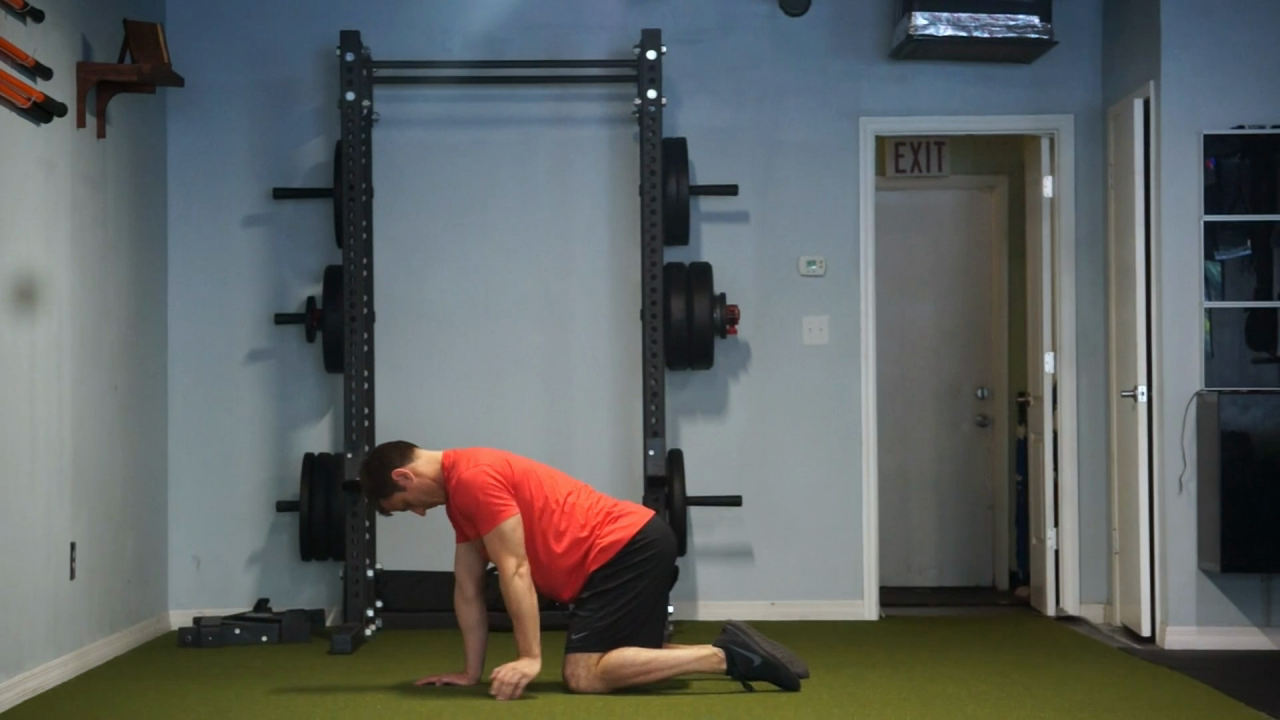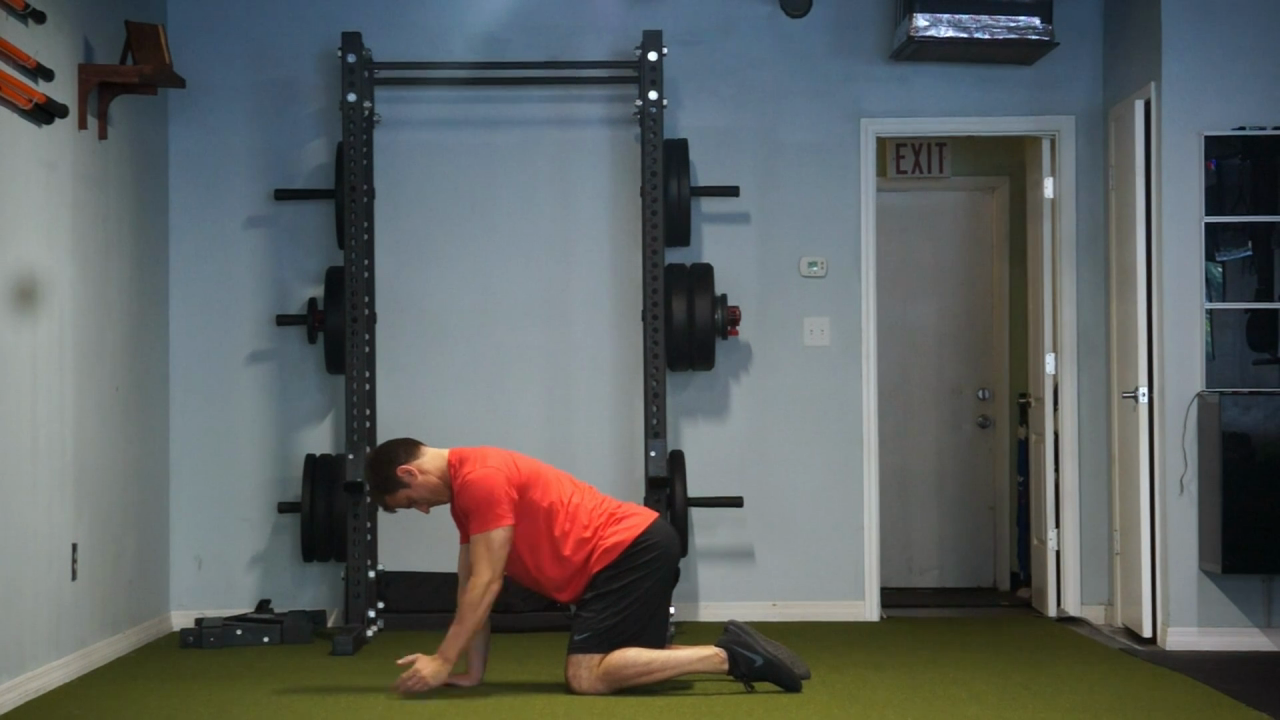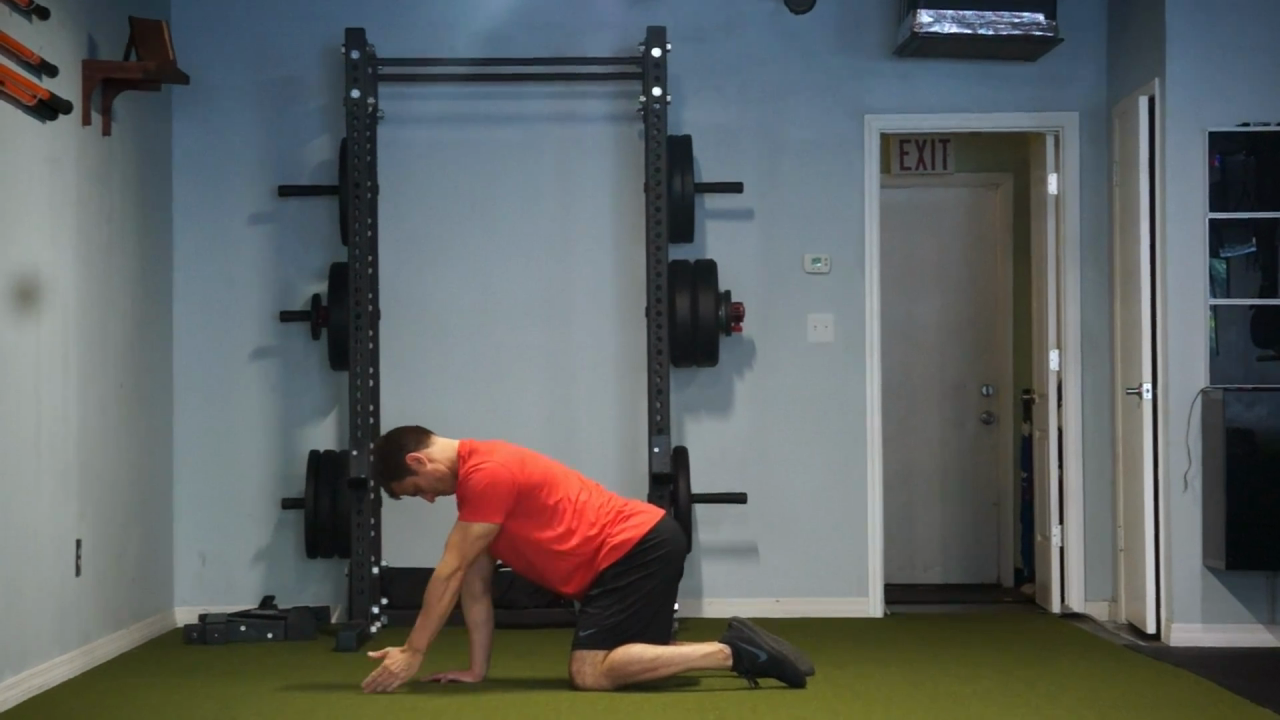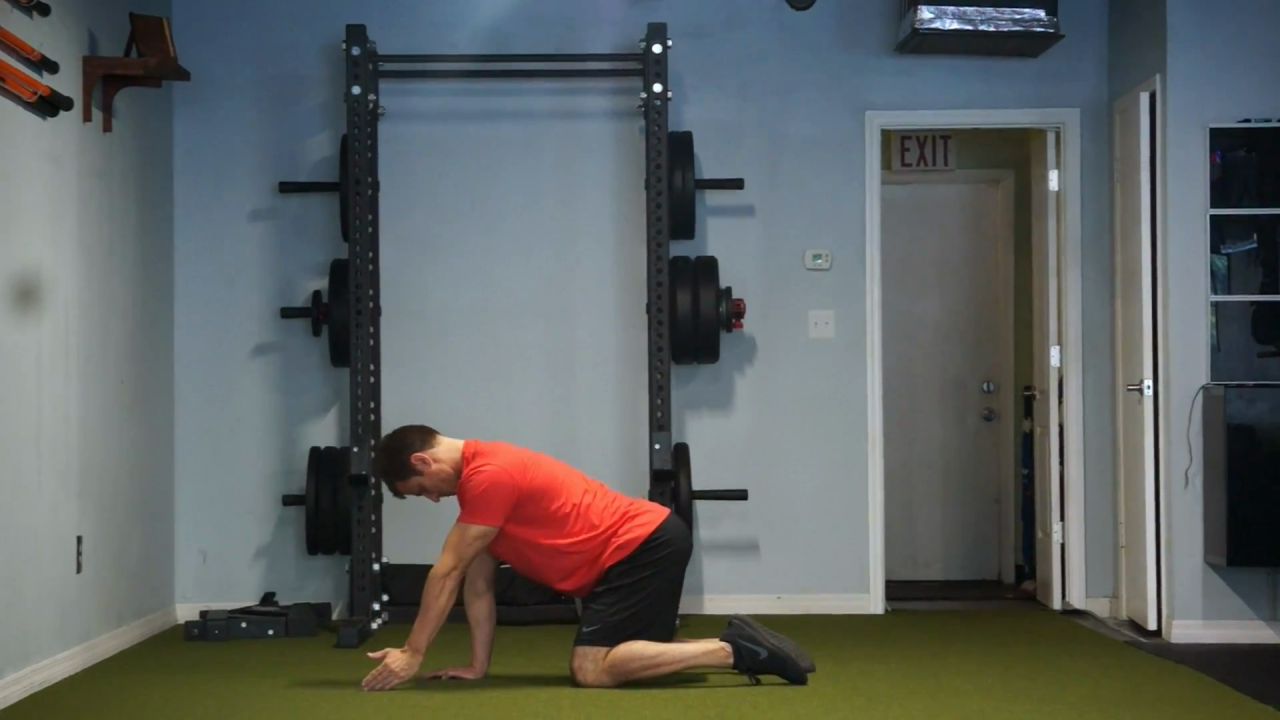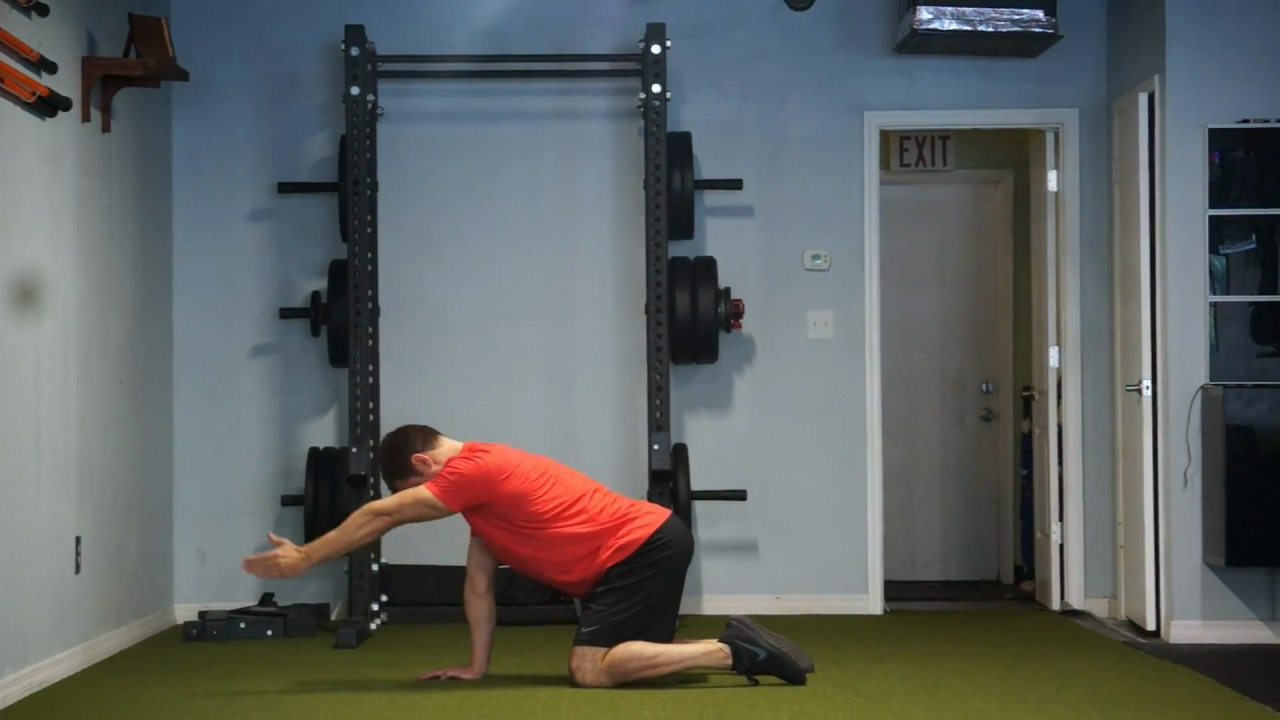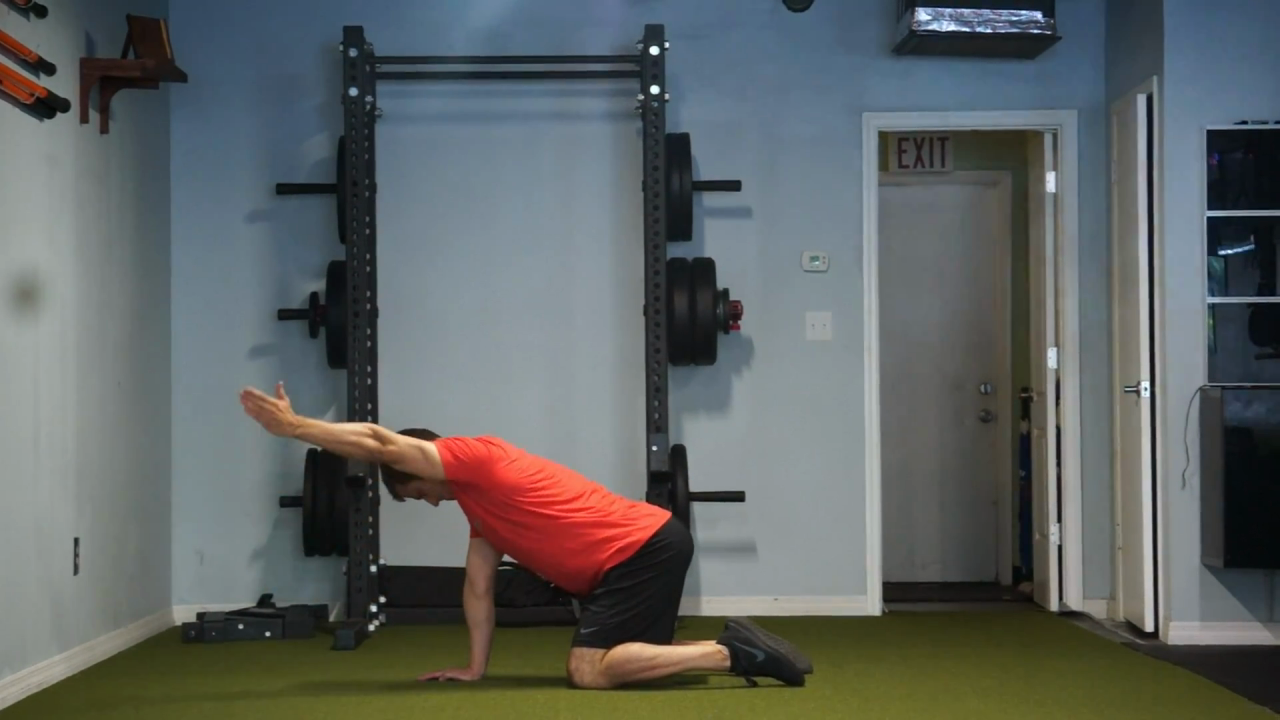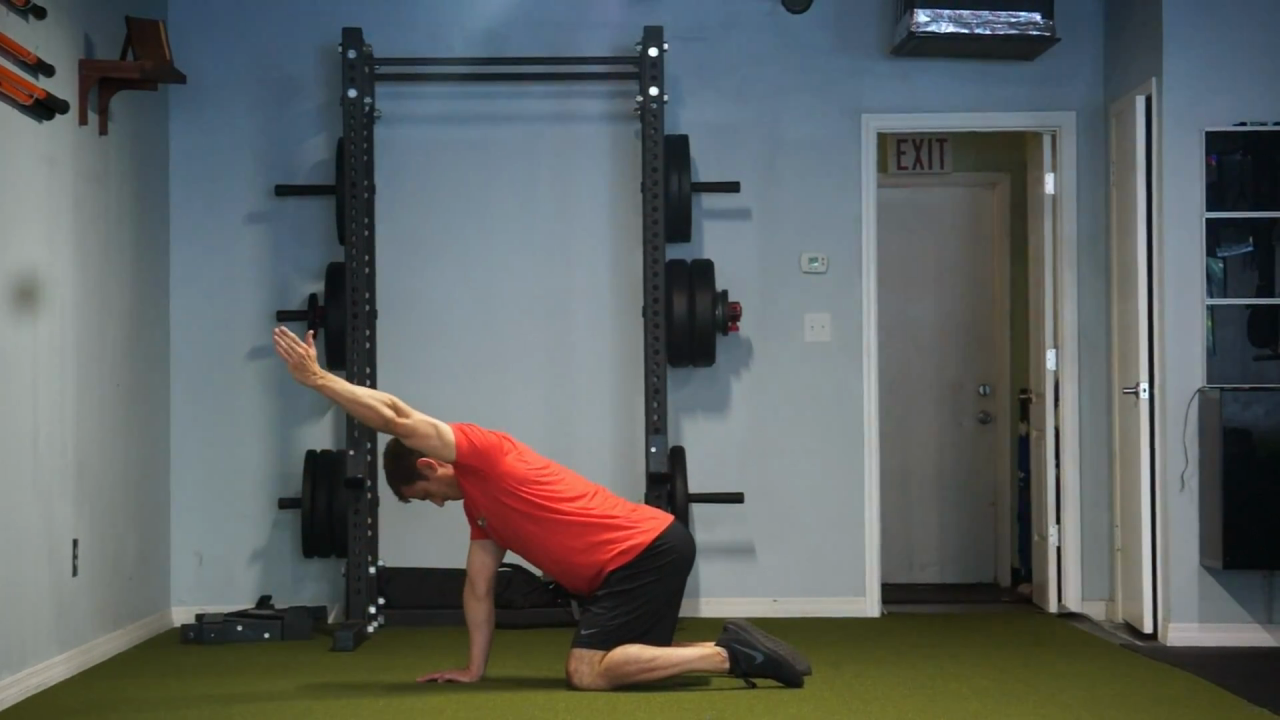
dt=0.7s
person 1, frame 1
left shoulder: (473, 479)
right shoulder: (459, 492)
left elbow: (514, 571)
right elbow: (468, 588)
left wrist: (529, 657)
right wrist: (471, 670)
left hip: (627, 547)
right hip: (638, 542)
left knee: (583, 673)
right knee: (621, 658)
left ankle: (726, 656)
right ankle: (730, 649)
person 1, frame 2
left shoulder: (479, 480)
right shoulder: (465, 489)
left elbow: (487, 581)
right elbow: (469, 583)
left wrist: (443, 659)
right wrist: (471, 671)
left hip: (631, 549)
right hip: (642, 544)
left knee: (585, 676)
right knee: (618, 662)
left ankle: (728, 657)
right ankle: (733, 651)
person 1, frame 3
left shoulder: (485, 473)
right shoulder: (474, 476)
left elbow: (451, 573)
right elbow: (475, 584)
left wrist: (413, 653)
right wrist: (476, 668)
left hip: (638, 546)
right hip: (647, 542)
left knee: (589, 672)
right knee: (624, 658)
left ankle: (732, 651)
right ankle: (737, 648)
person 1, frame 4
left shoulder: (487, 476)
right shoulder: (481, 472)
left elbow: (448, 572)
right elbow: (478, 582)
left wrist: (412, 653)
right wrist: (478, 664)
left hip: (644, 545)
right hip: (650, 541)
left knee: (591, 668)
right knee: (623, 654)
left ankle: (734, 651)
right ankle: (736, 645)
person 1, frame 5
left shoulder: (473, 470)
right shoulder: (481, 481)
left elbow: (380, 516)
right elbow: (478, 584)
left wrist: (304, 558)
right wrist: (476, 665)
left hip: (646, 546)
right hip: (651, 543)
left knee: (590, 668)
right knee: (610, 655)
left ankle: (732, 651)
right ankle: (735, 643)
person 1, frame 6
left shoulder: (477, 458)
right shoulder: (477, 498)
left elbow: (379, 445)
right elbow: (479, 588)
left wrist: (294, 426)
right wrist: (474, 666)
left hip: (645, 549)
right hip: (648, 547)
left knee: (589, 670)
right knee: (615, 658)
left ankle: (731, 652)
right ankle: (732, 646)
person 1, frame 7
left shoulder: (484, 451)
right shoulder: (479, 503)
left elbow: (393, 415)
right elbow: (478, 588)
left wrist: (317, 378)
right wrist: (473, 668)
left hip: (648, 549)
right hip: (647, 552)
left knee: (587, 672)
right knee: (615, 659)
left ankle: (730, 655)
right ankle: (733, 648)
